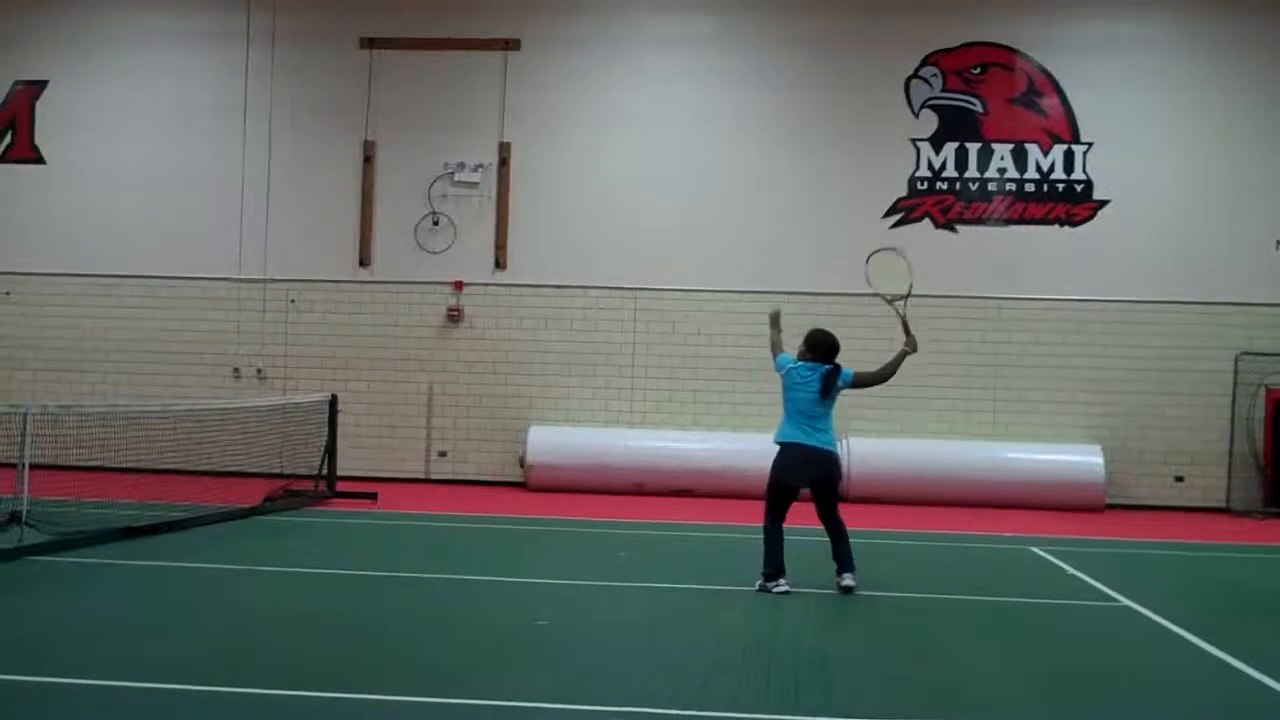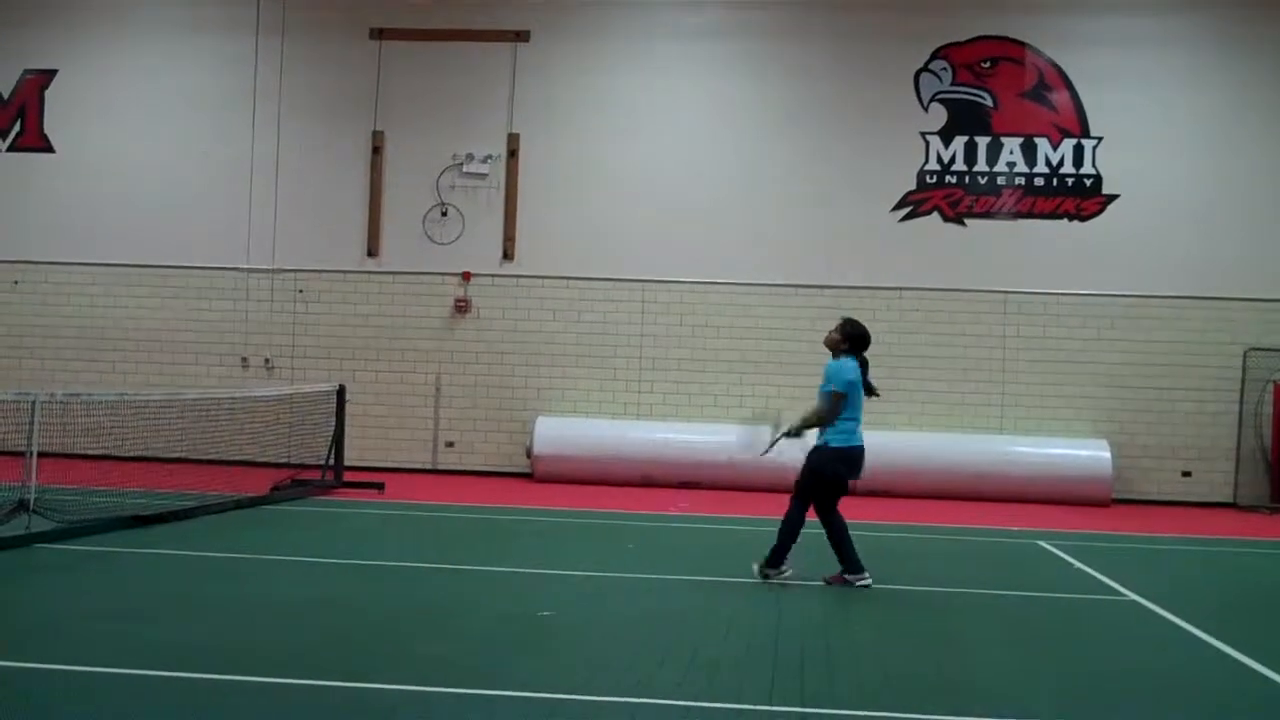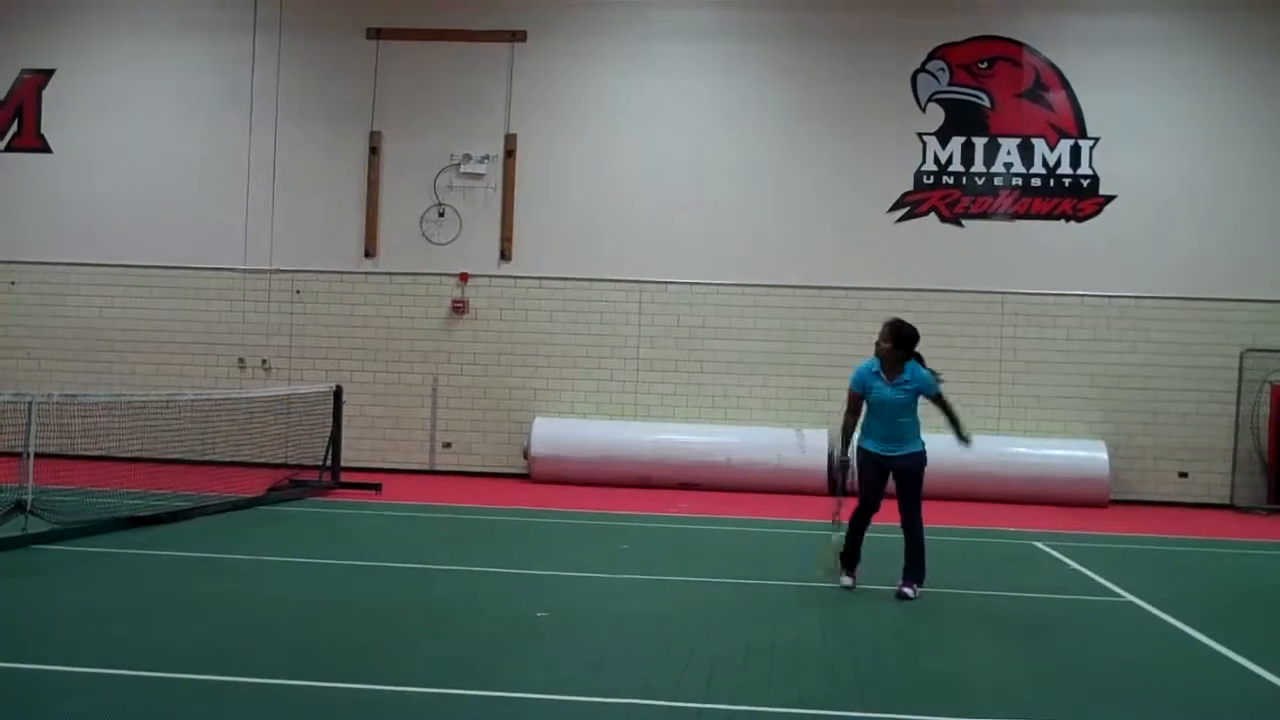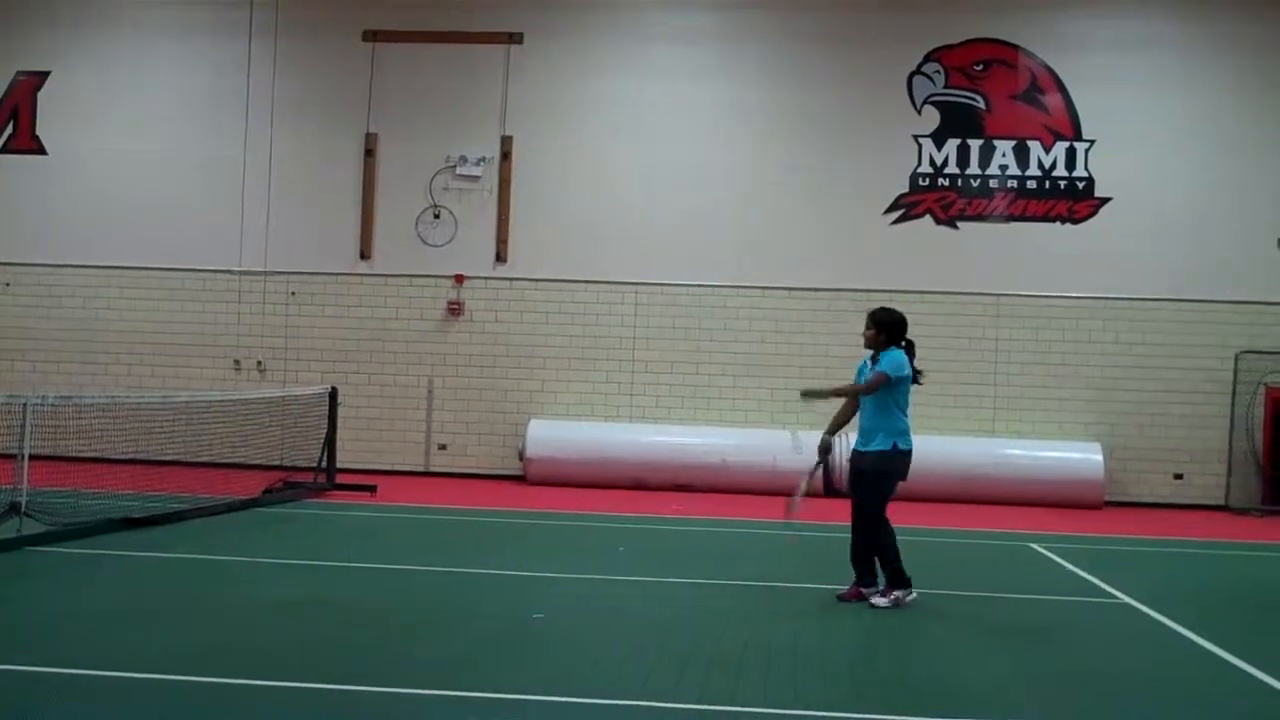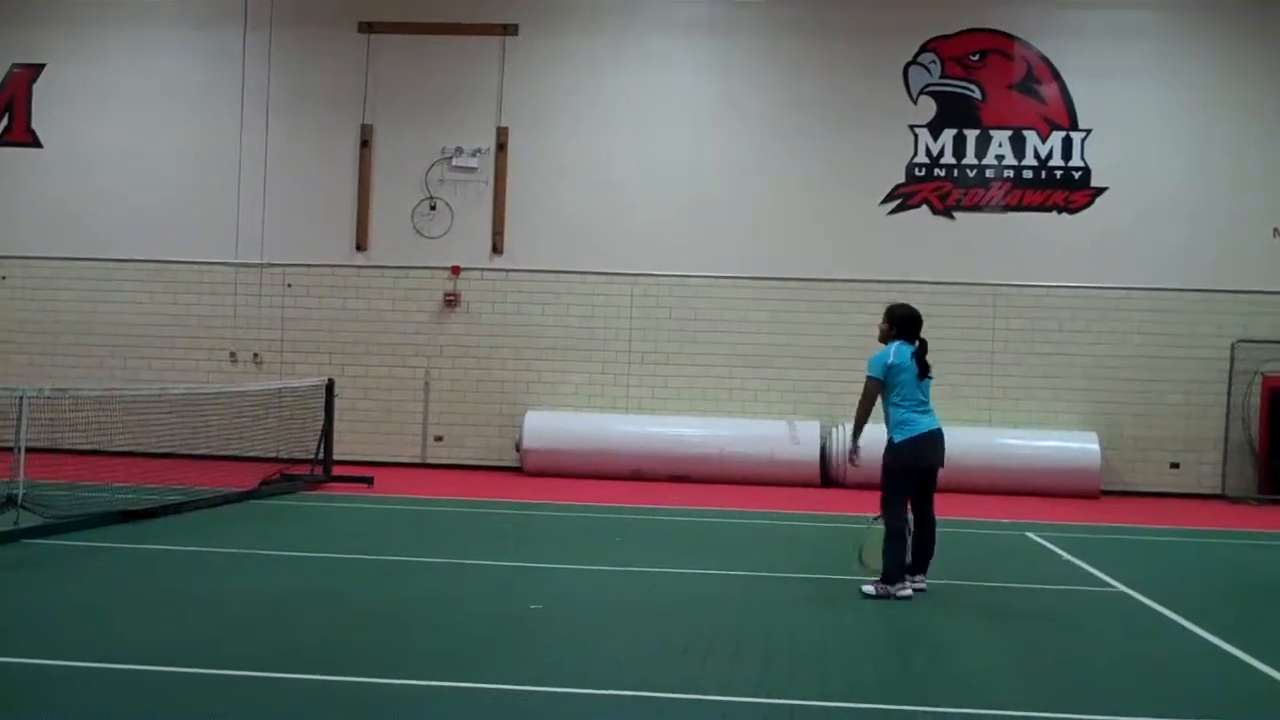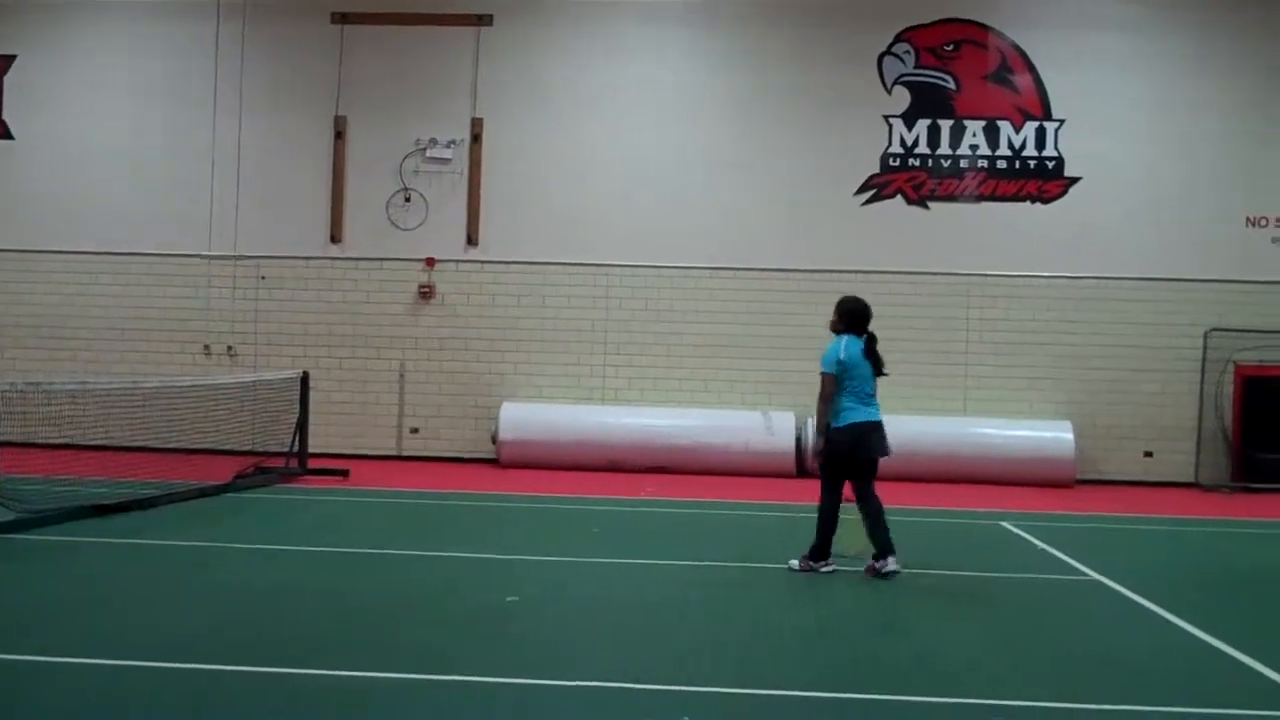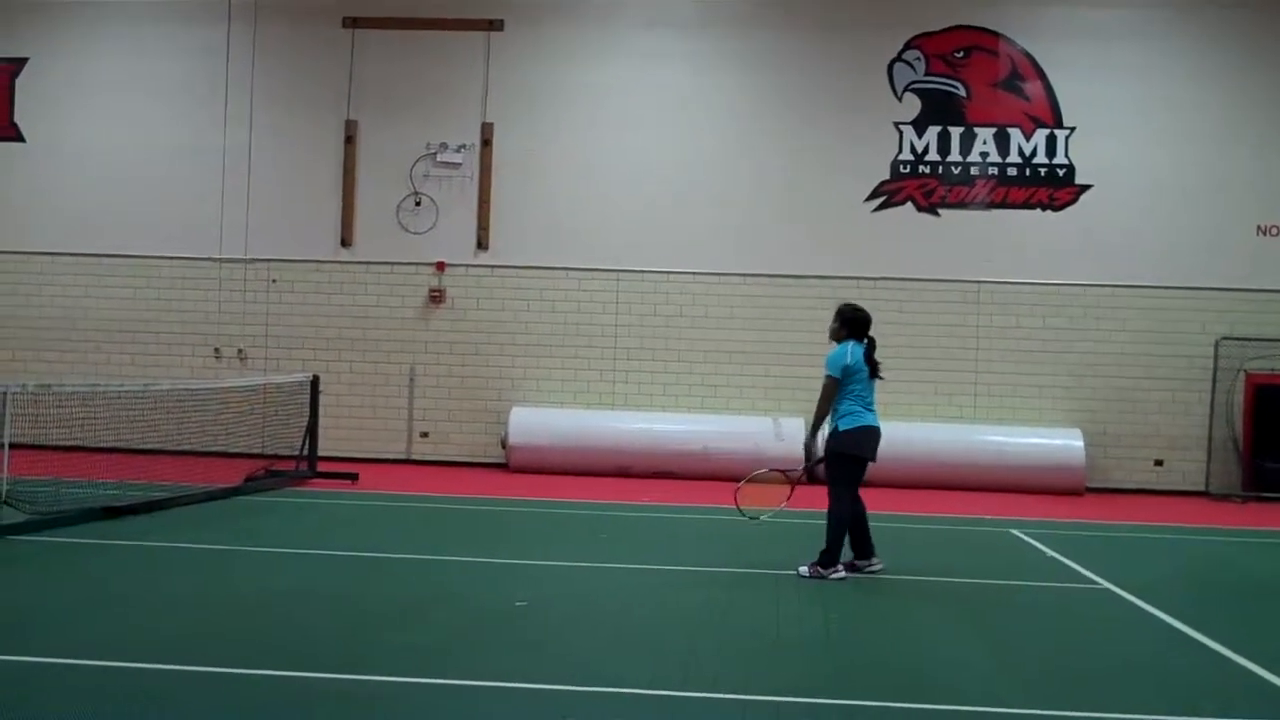
dt=0.7s
person 1, frame 1
left shoulder: (789, 368)
right shoulder: (835, 376)
left elbow: (776, 347)
right elbow: (879, 376)
left wrist: (774, 325)
right wrist: (905, 350)
left hip: (792, 453)
right hip: (825, 457)
left knee: (774, 516)
right knee: (830, 517)
left ankle: (774, 578)
right ankle: (846, 573)
person 1, frame 2
left shoulder: (841, 370)
right shoulder: (848, 369)
left elbow: (827, 414)
left wrist: (799, 427)
right wrist: (803, 423)
left hip: (835, 448)
right hip: (846, 449)
left knee: (800, 502)
right knee: (825, 507)
left ankle: (776, 564)
right ankle: (854, 570)
person 1, frame 3
left shoulder: (918, 376)
right shoulder: (864, 372)
left elbow: (942, 404)
right elbow: (852, 413)
left wrist: (959, 432)
right wrist: (844, 452)
left hip: (910, 452)
right hip: (872, 451)
left knee: (910, 516)
right knee: (865, 508)
left ankle: (912, 578)
right ankle: (848, 565)
person 1, frame 4
left shoulder: (896, 360)
right shoulder: (868, 364)
left elbow: (864, 389)
right elbow: (852, 404)
left wrist: (822, 391)
right wrist: (828, 434)
left hip: (890, 450)
right hip: (865, 450)
left knee: (875, 516)
right knee: (860, 517)
left ankle: (899, 586)
right ankle: (867, 583)
person 1, frame 5
left shoulder: (884, 356)
right shoulder: (918, 358)
left elbow: (867, 402)
left wrist: (854, 440)
left hip: (906, 441)
right hip: (931, 435)
left knee: (894, 509)
right knee: (923, 507)
left ankle: (894, 581)
right ankle: (916, 573)
person 1, frame 6
left shoulder: (835, 350)
right shoulder: (868, 350)
left elbow: (827, 396)
left wrist: (820, 436)
left hip: (844, 429)
right hip: (872, 428)
left knee: (830, 493)
right knee: (866, 493)
left ankle: (820, 557)
right ankle: (885, 556)
person 1, frame 7
left shoulder: (840, 355)
right shoulder: (864, 353)
left elbow: (827, 399)
left wrist: (812, 434)
left hip: (849, 432)
right hip: (867, 430)
left knee: (839, 498)
right knee: (850, 495)
left ankle: (829, 564)
right ankle: (866, 556)
